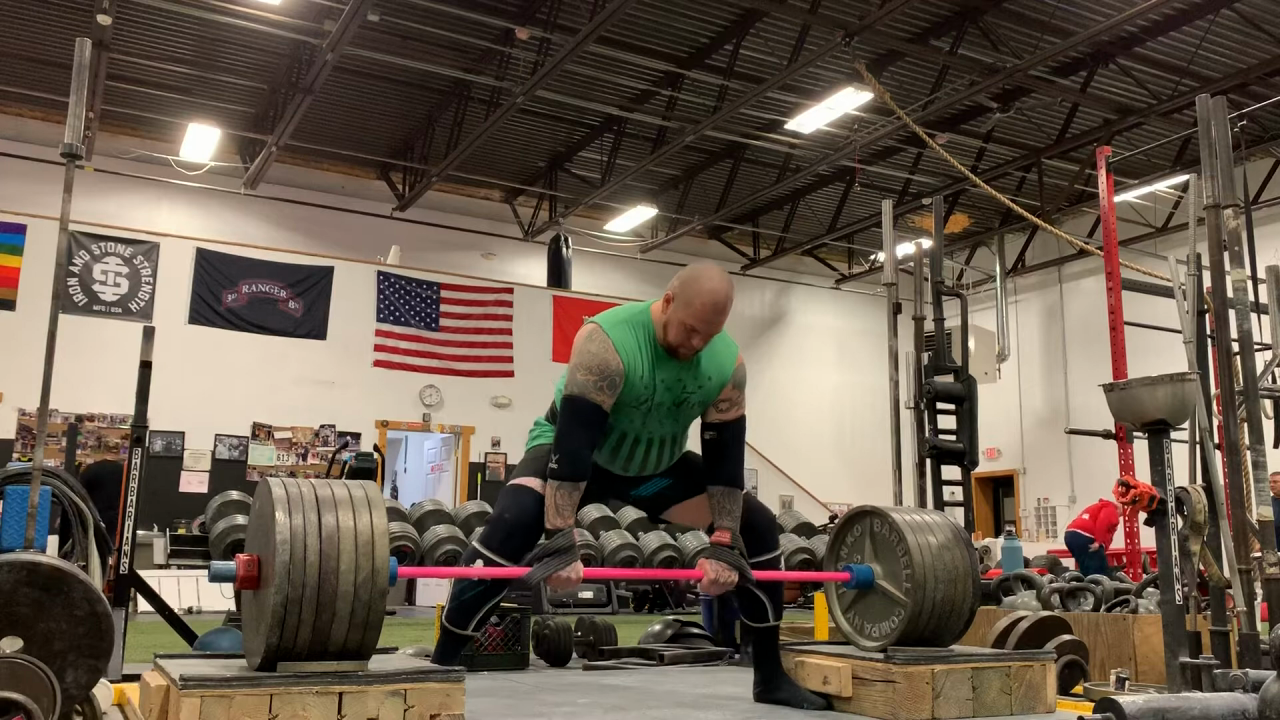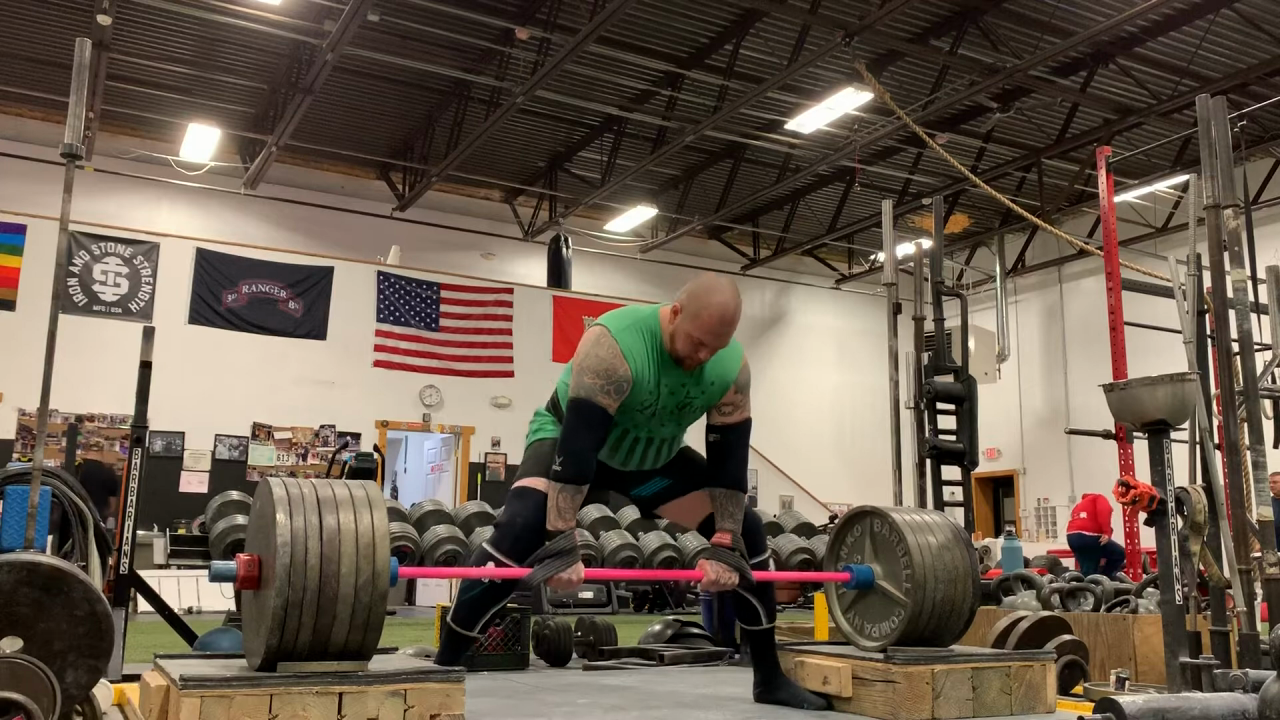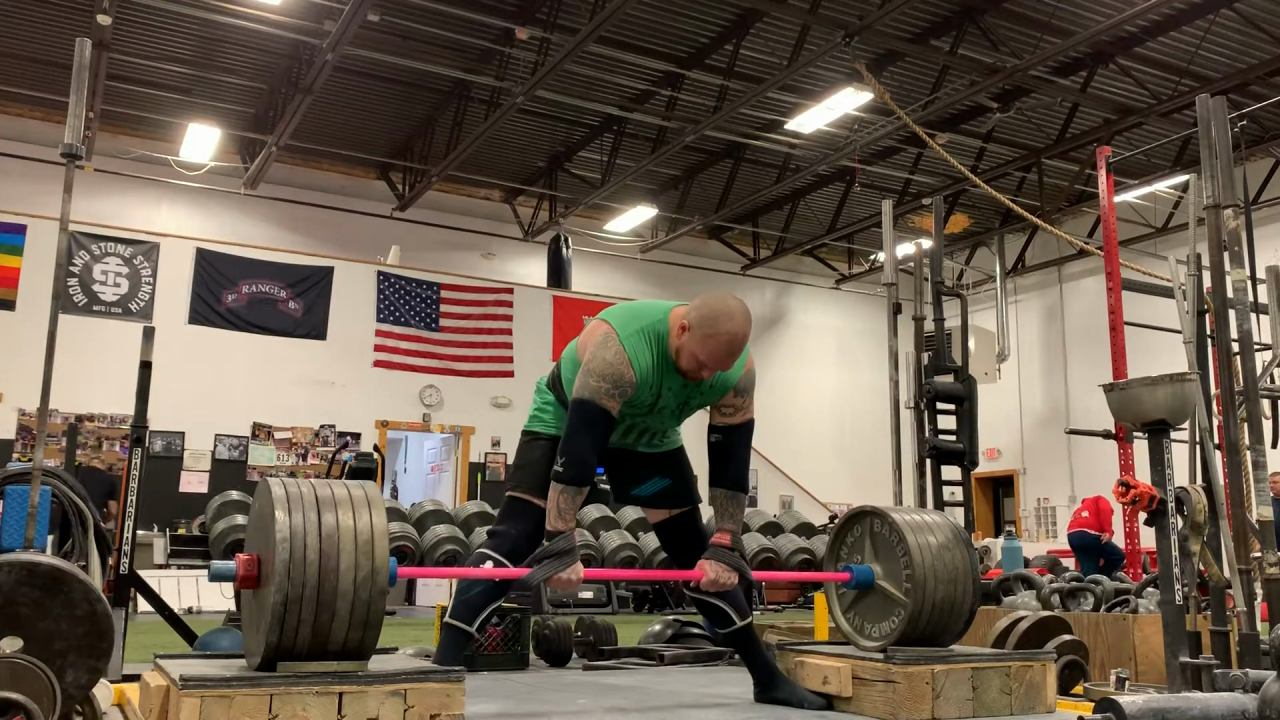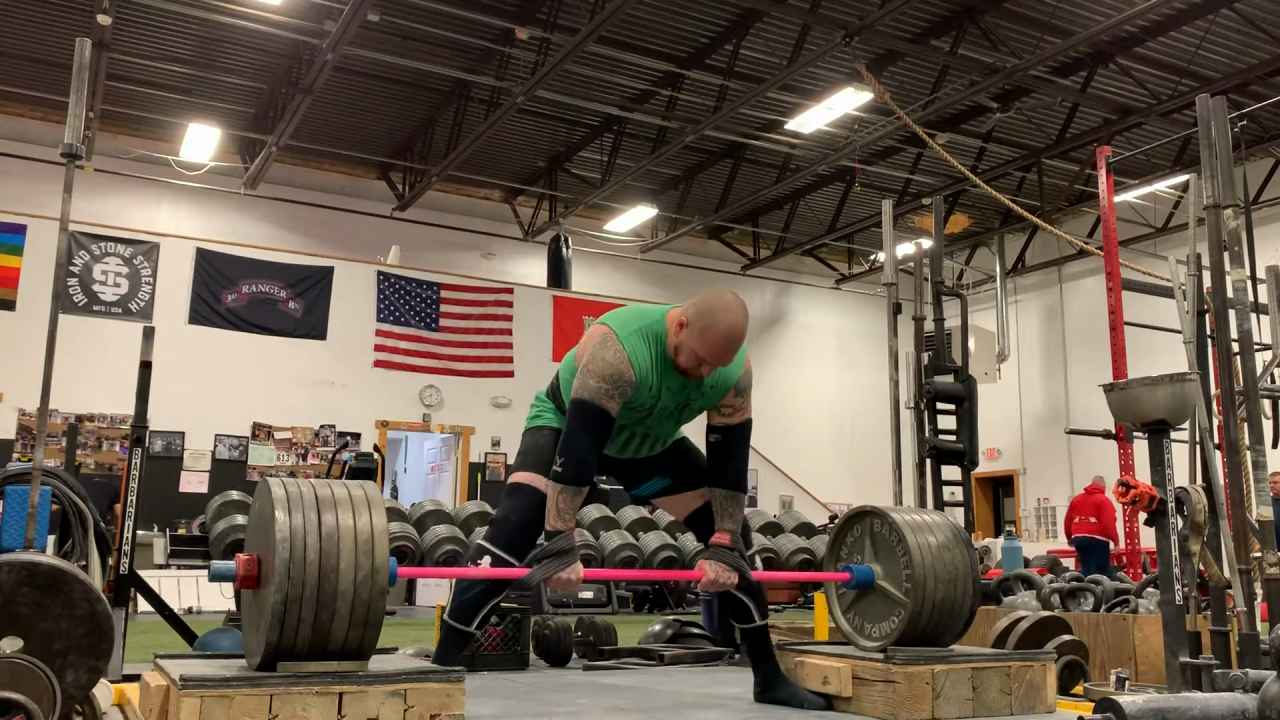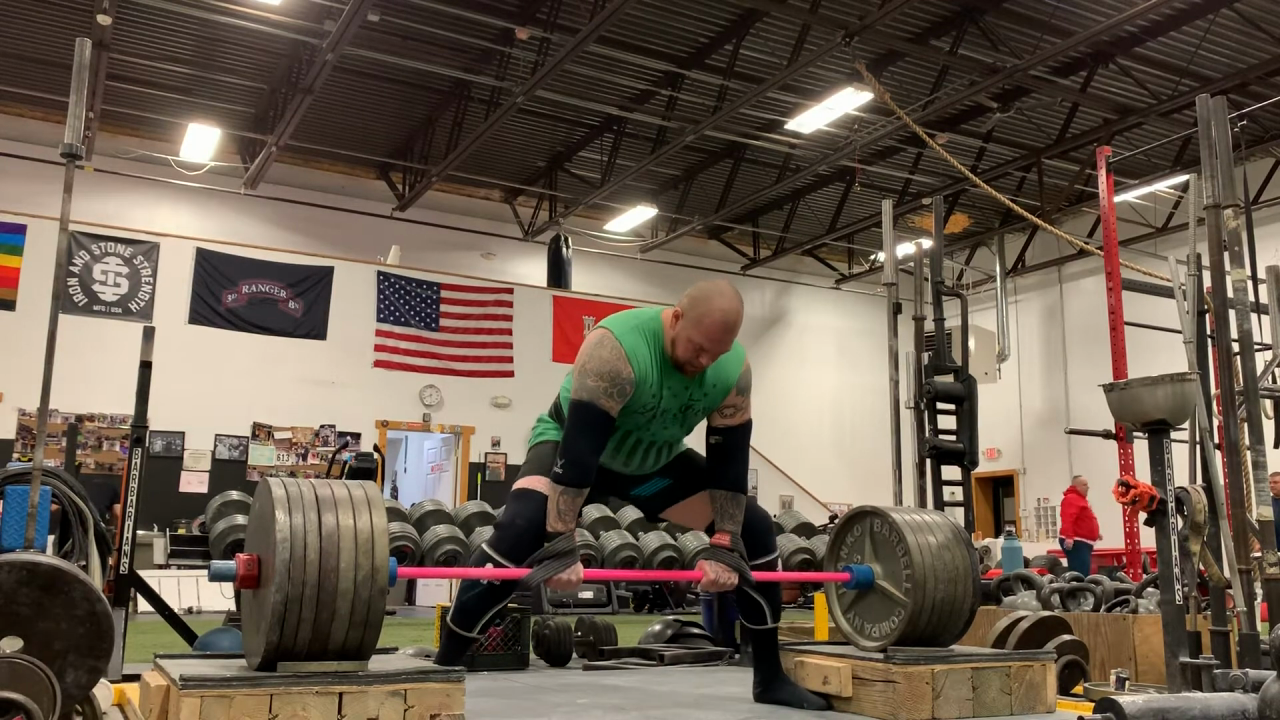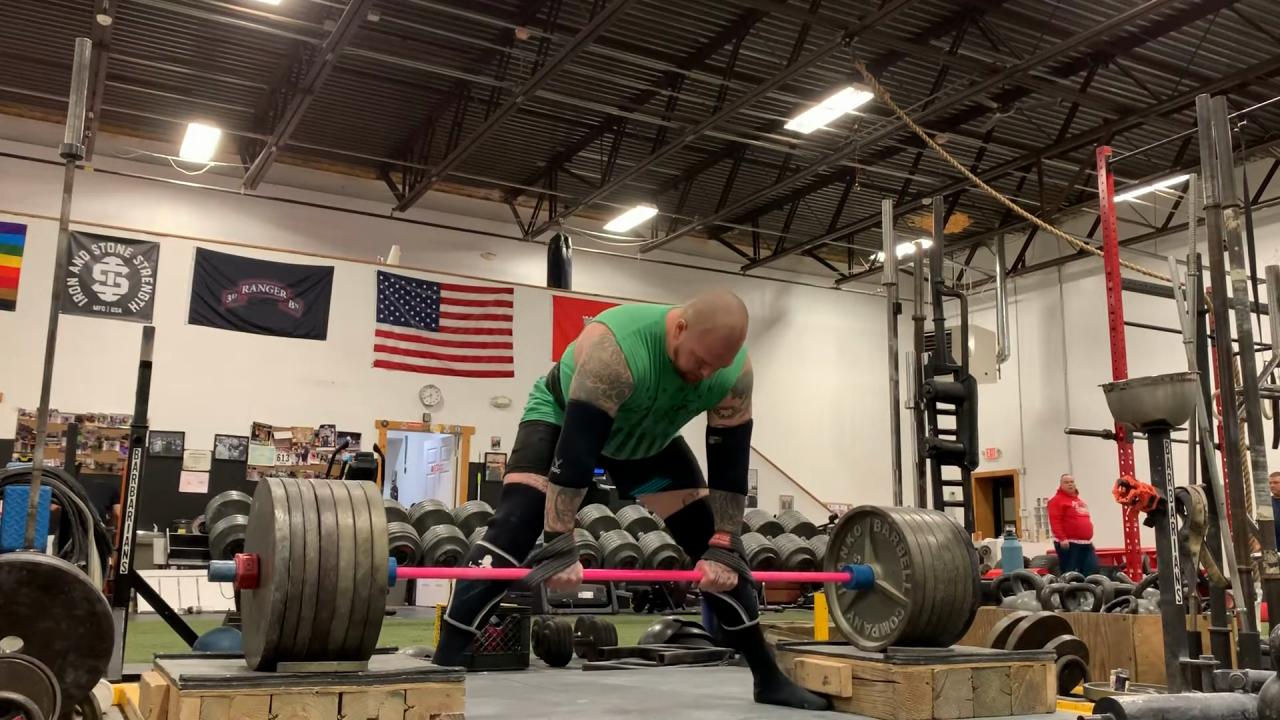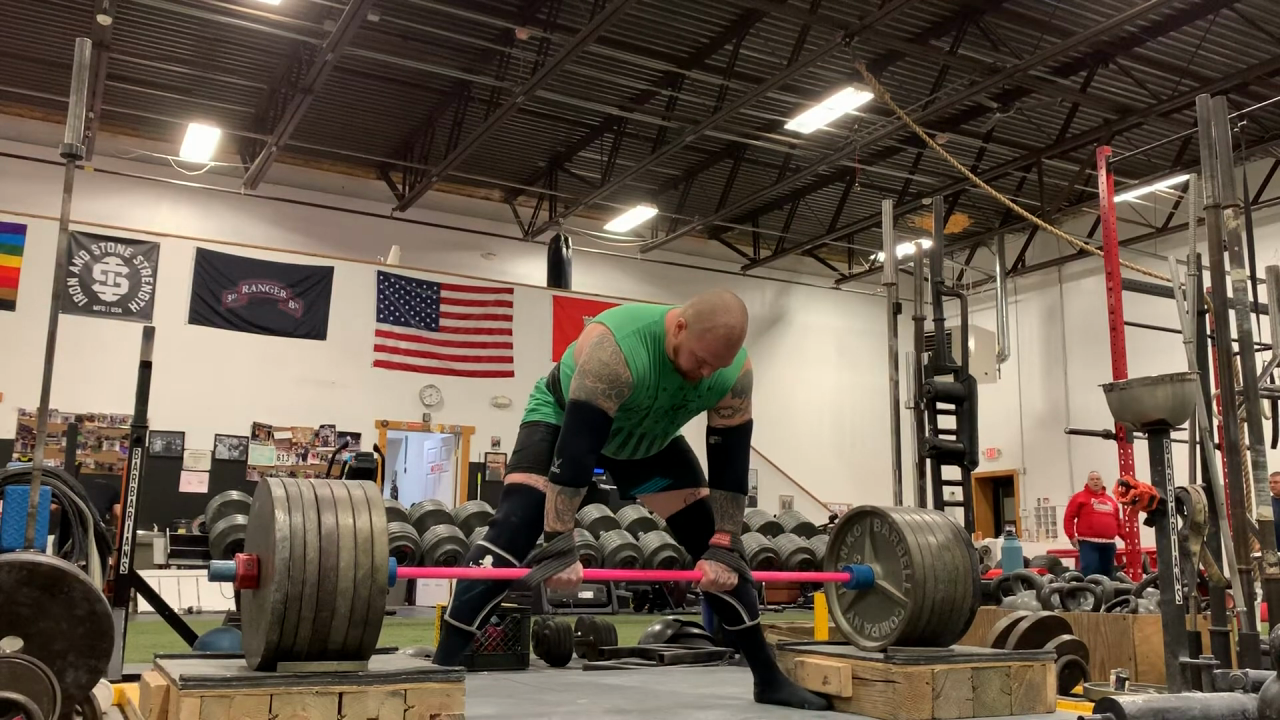
dt=0.7s
person 1, frame 1
left shoulder: (727, 363)
right shoulder: (607, 342)
left elbow: (726, 454)
right elbow: (573, 443)
left wrist: (725, 545)
right wrist: (560, 540)
left hip: (659, 465)
right hip: (575, 447)
left knee: (757, 529)
right knee: (513, 523)
left ankle: (770, 677)
right ankle: (440, 669)
person 1, frame 2
left shoulder: (732, 367)
right shoulder: (614, 344)
left elbow: (729, 457)
right elbow: (578, 445)
left wrist: (726, 546)
right wrist: (561, 543)
left hip: (659, 460)
right hip: (570, 437)
left knee: (746, 533)
right knee: (521, 528)
left ankle: (769, 677)
right ankle: (444, 672)
person 1, frame 3
left shoulder: (737, 370)
right shoulder: (619, 343)
left elbow: (731, 458)
right elbow: (579, 444)
left wrist: (725, 546)
right wrist: (560, 543)
left hip: (651, 436)
right hip: (567, 419)
left knee: (698, 551)
right knee: (514, 538)
left ankle: (768, 679)
right ankle: (442, 673)
person 1, frame 4
left shoulder: (734, 369)
right shoulder: (618, 346)
left elbow: (729, 458)
right elbow: (579, 446)
left wrist: (726, 546)
right wrist: (560, 543)
left hip: (653, 442)
right hip: (567, 424)
left knee: (728, 534)
right knee: (516, 524)
left ankle: (769, 677)
right ankle: (440, 671)
person 1, frame 5
left shoulder: (733, 369)
right shoulder: (617, 347)
left elbow: (730, 458)
right elbow: (579, 447)
left wrist: (725, 547)
right wrist: (560, 545)
left hip: (657, 461)
right hip: (573, 438)
left knee: (753, 531)
right knee: (522, 527)
left ankle: (770, 677)
right ankle: (443, 672)
person 1, frame 6
left shoulder: (735, 372)
right shoulder: (615, 346)
left elbow: (730, 461)
right elbow: (576, 448)
left wrist: (723, 548)
right wrist: (558, 545)
left hip: (648, 439)
right hip: (563, 418)
left knee: (713, 541)
right knee: (514, 526)
left ankle: (768, 678)
right ankle: (442, 670)
person 1, frame 7
left shoulder: (735, 373)
right shoulder: (615, 346)
left elbow: (730, 461)
right elbow: (576, 449)
left wrist: (724, 548)
right wrist: (558, 545)
left hip: (650, 440)
right hip: (564, 418)
left knee: (717, 543)
right knee: (515, 527)
left ankle: (768, 678)
right ankle: (442, 670)
